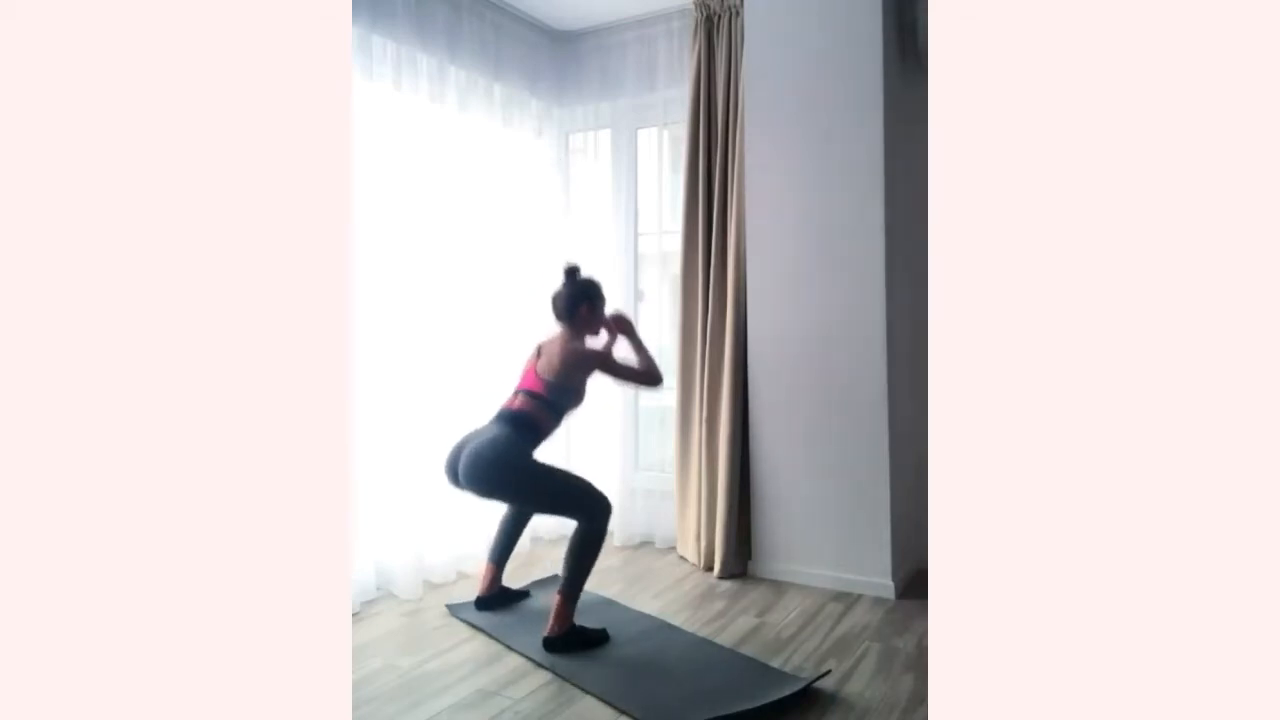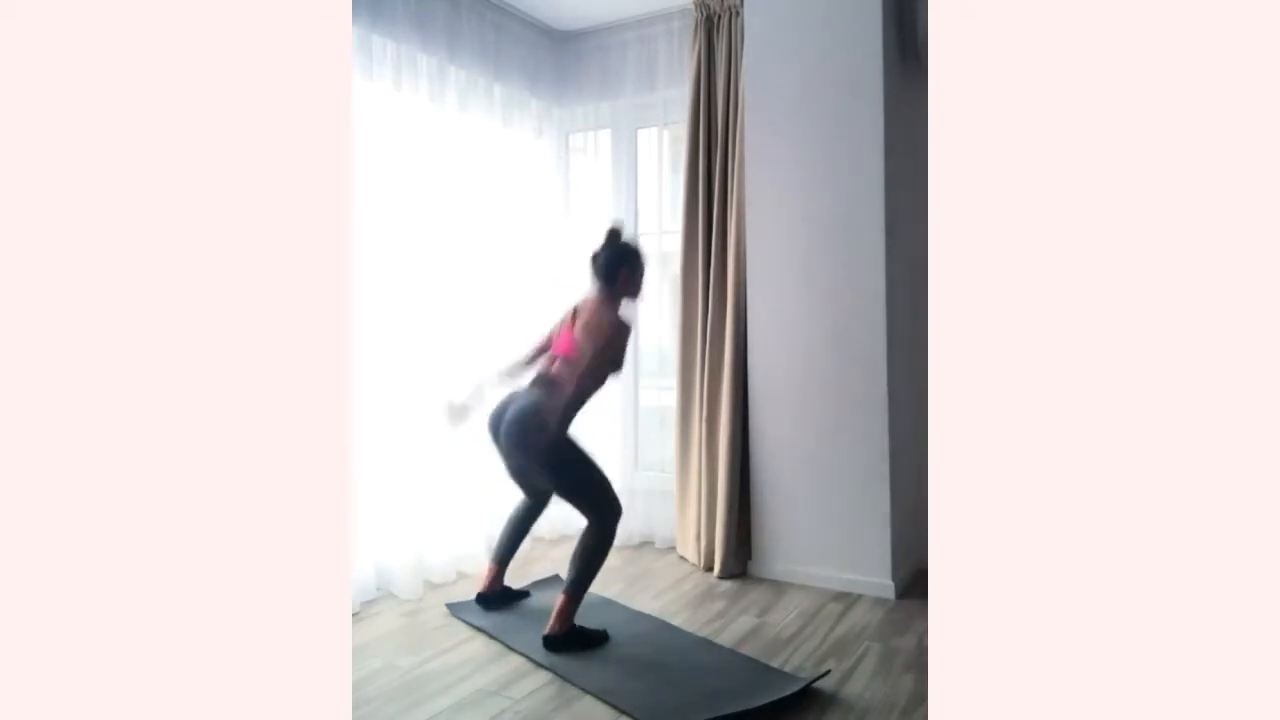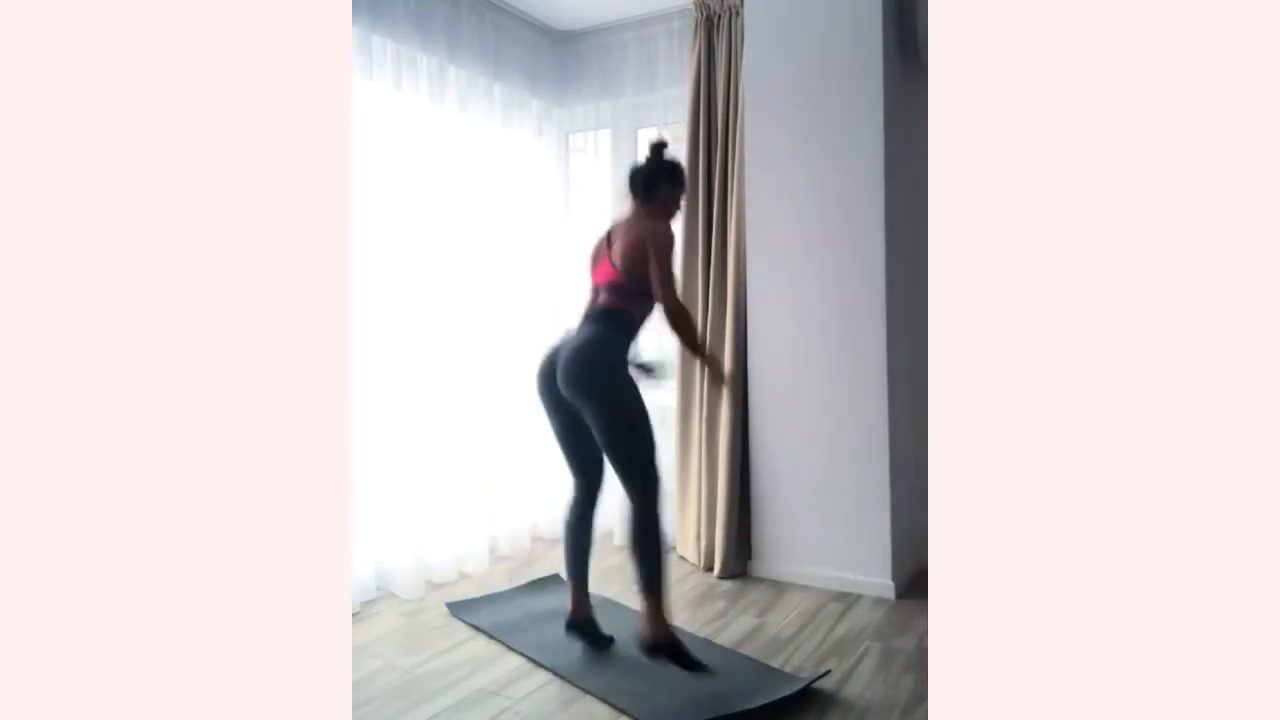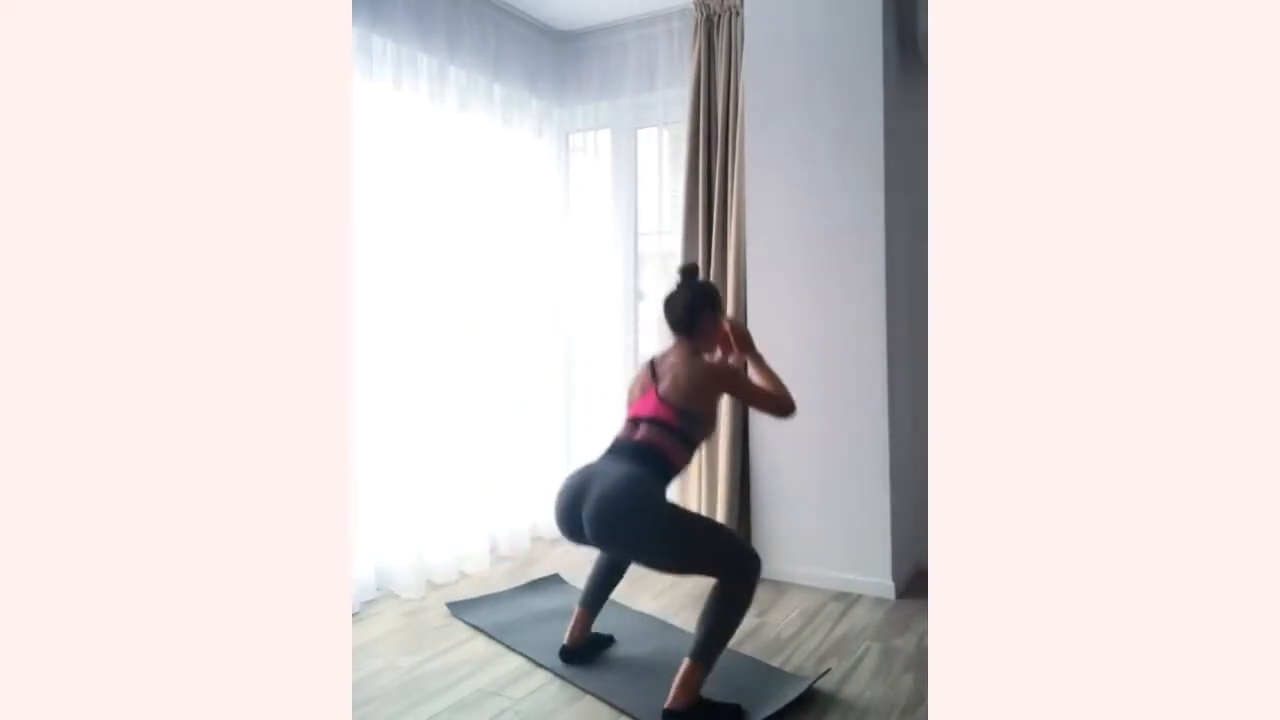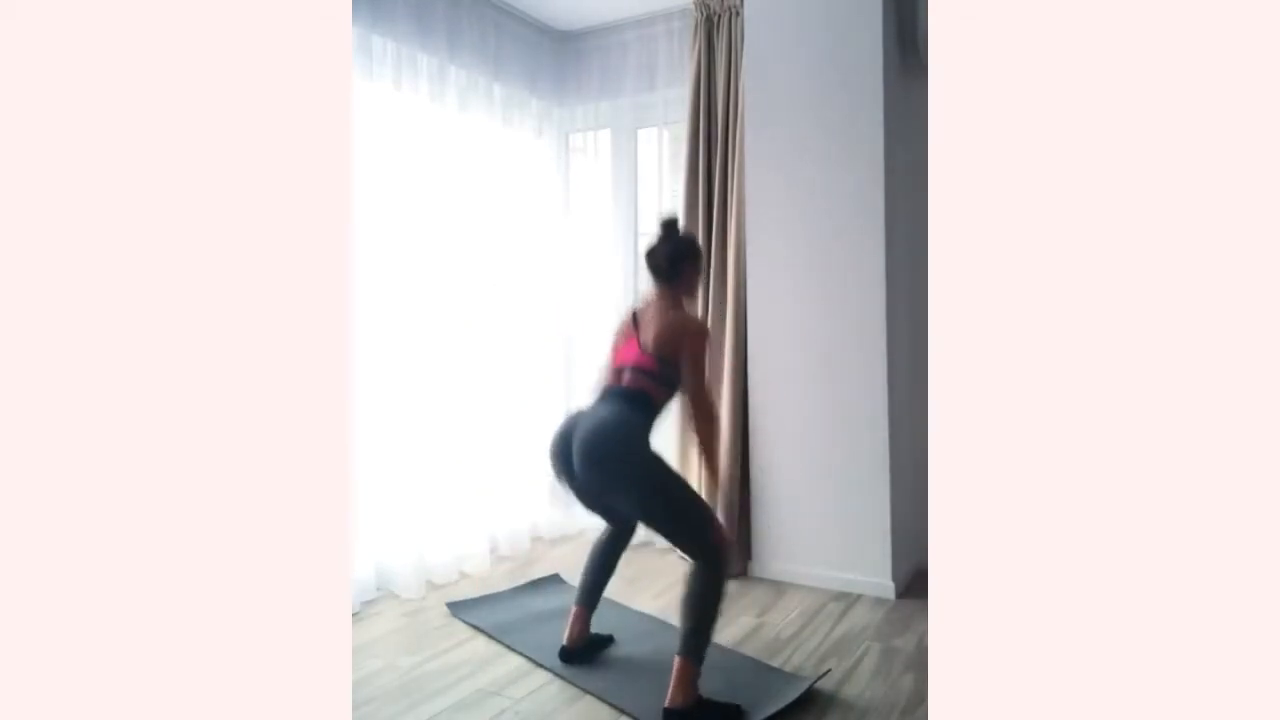
dt=0.3s
person 1, frame 1
left shoulder: (546, 347)
right shoulder: (582, 355)
right elbow: (651, 378)
left wrist: (609, 341)
right wrist: (628, 333)
left hip: (465, 453)
right hip: (496, 461)
left knee: (527, 497)
right knee: (595, 510)
left ankle: (490, 587)
right ankle: (560, 626)
person 1, frame 2
left shoulder: (572, 315)
right shoulder: (614, 327)
left elbow: (531, 358)
right elbow: (582, 375)
right wrist: (550, 423)
left hip: (505, 416)
right hip: (536, 424)
left knee: (536, 496)
right knee: (606, 512)
left ankle: (491, 584)
right ankle: (561, 627)
person 1, frame 3
left shoulder: (606, 237)
right shoulder: (655, 233)
right elbow: (670, 305)
left wrist: (623, 353)
right wrist: (707, 359)
left hip: (558, 362)
right hip: (596, 367)
left knee: (586, 485)
right knee: (644, 495)
left ankle: (578, 611)
right ankle: (657, 632)
person 1, frame 4
left shoulder: (646, 370)
right shoulder: (711, 373)
right elbow: (782, 405)
right wrist: (748, 352)
left hip: (573, 499)
right hip: (623, 506)
right knee: (742, 567)
left ankle: (576, 637)
person 1, frame 5
left shoulder: (629, 320)
right shoulder: (688, 327)
right elbow: (700, 404)
right wrist: (715, 485)
left hip: (572, 436)
right hip: (614, 447)
left knee: (620, 523)
right knee: (712, 551)
left ankle: (577, 635)
